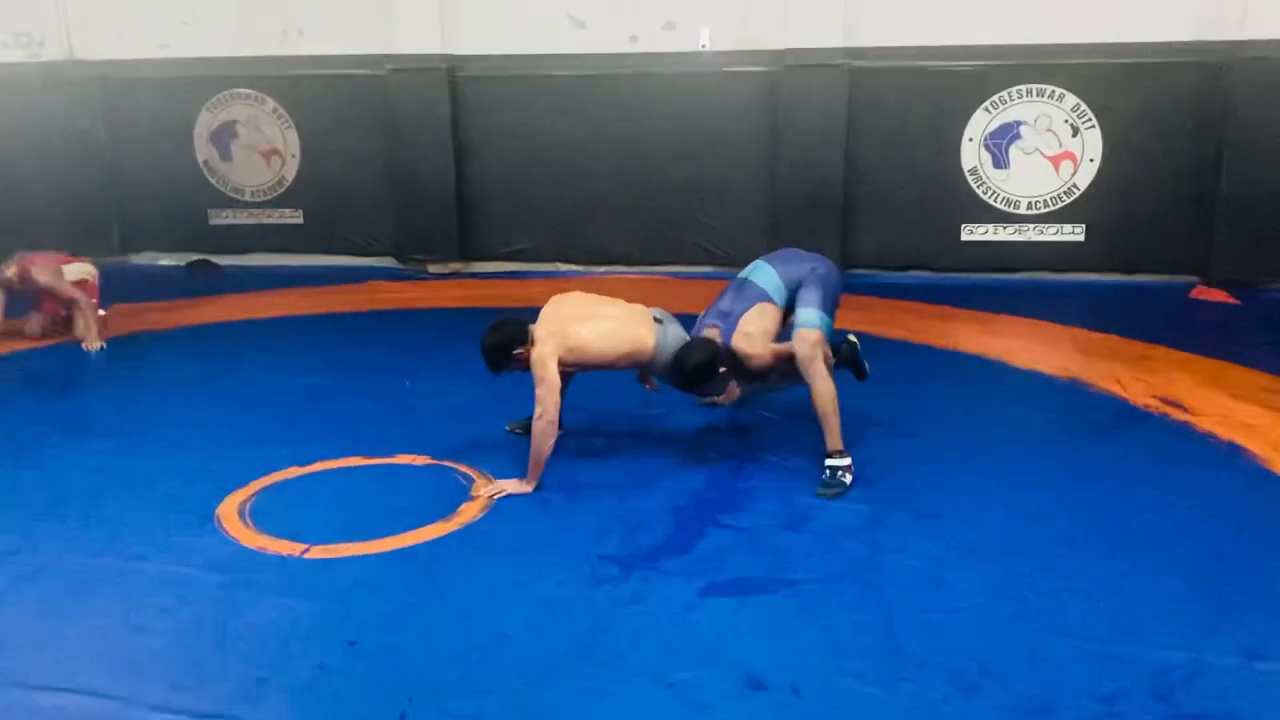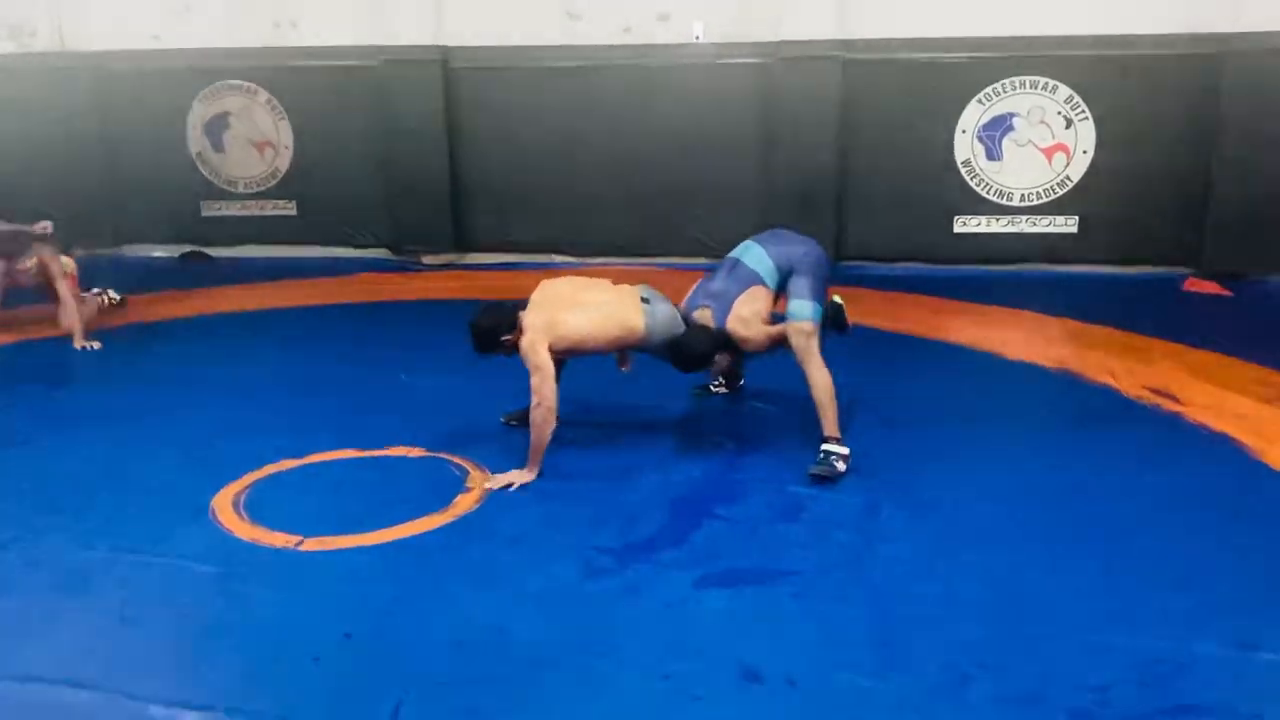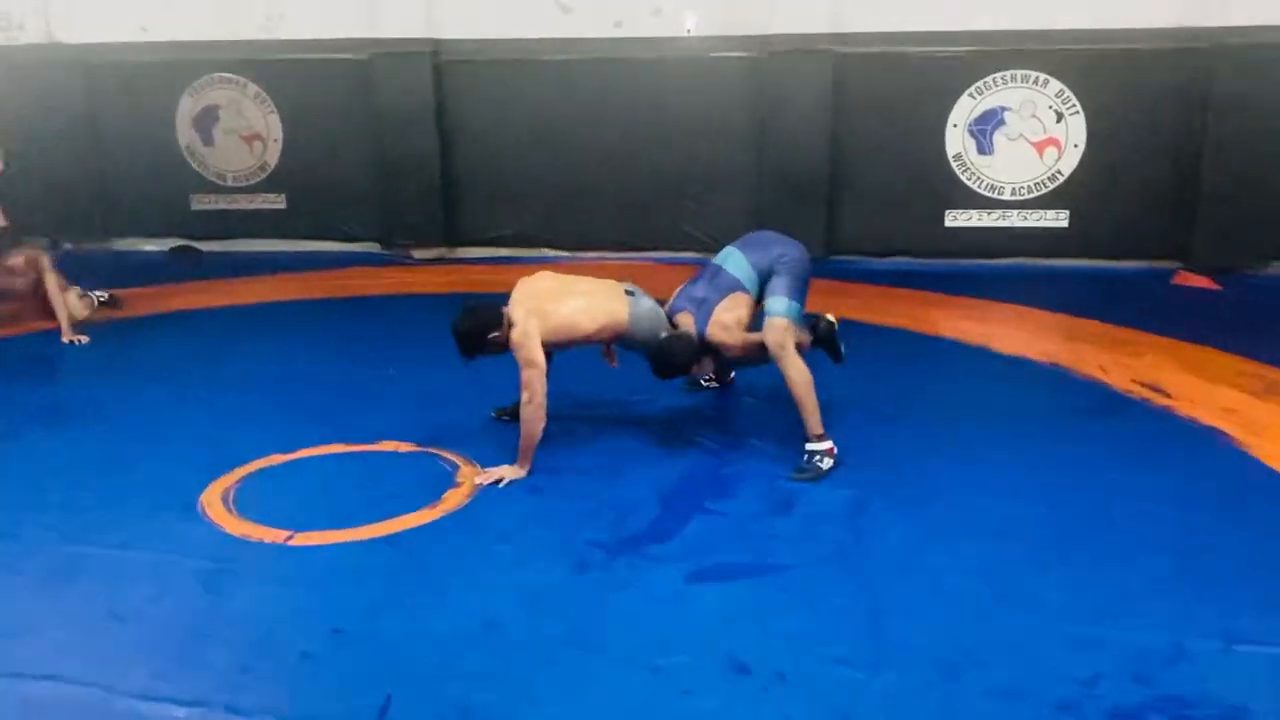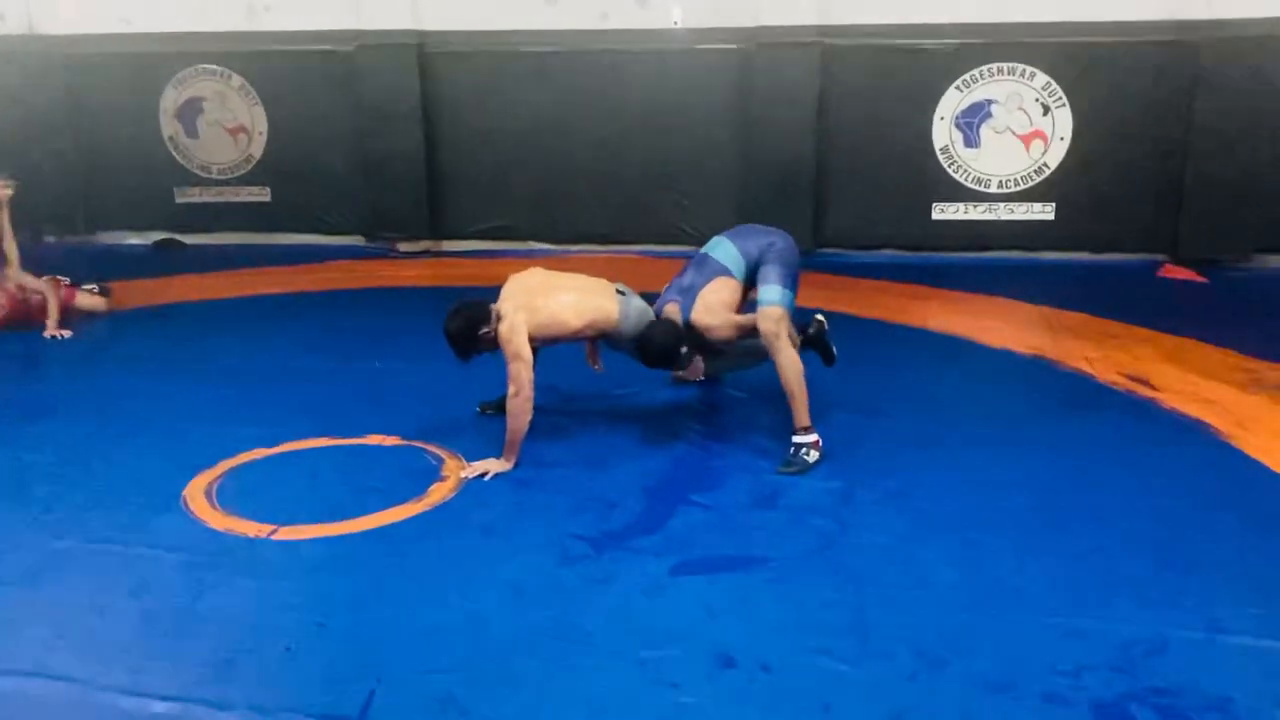
dt=0.3s
person 1, frame 1
left shoulder: (543, 353)
right shoulder: (557, 304)
left elbow: (546, 419)
left wrist: (528, 482)
left hip: (663, 349)
right hip: (655, 319)
person 1, frame 2
left shoulder: (532, 341)
right shoulder: (544, 290)
left elbow: (544, 406)
right elbow: (607, 284)
left wrist: (530, 471)
left hip: (655, 327)
right hip: (642, 296)
person 1, frame 3
left shoulder: (523, 334)
right shoulder: (525, 287)
left elbow: (533, 401)
left wrist: (521, 466)
left hip: (640, 323)
right hip: (625, 294)
person 1, frame 4
left shoulder: (509, 328)
right shoulder: (516, 284)
left elbow: (521, 396)
left wrist: (507, 460)
left hip: (625, 322)
right hip: (617, 295)
person 2, frame 1
left shoulder: (750, 351)
right shoulder: (700, 338)
left elbow: (805, 355)
right wrist: (738, 382)
left hip: (815, 273)
right hip: (780, 265)
left knee: (808, 356)
left ankle: (838, 458)
person 2, frame 2
left shoulder: (745, 334)
right shoulder: (687, 310)
left elbow: (793, 333)
left hip: (802, 255)
right hip: (766, 246)
left knee: (804, 346)
left ankle: (835, 445)
right ankle: (731, 378)
person 2, frame 3
left shoulder: (725, 339)
right shoulder: (671, 312)
left elbow: (773, 341)
left hip: (785, 258)
right hip: (754, 246)
left knee: (778, 343)
left ankle: (820, 443)
person 2, frame 4
left shoulder: (710, 323)
right shoulder: (663, 312)
left elbow: (762, 323)
left hip: (773, 248)
right hip: (741, 243)
left knee: (772, 331)
left ankle: (806, 436)
